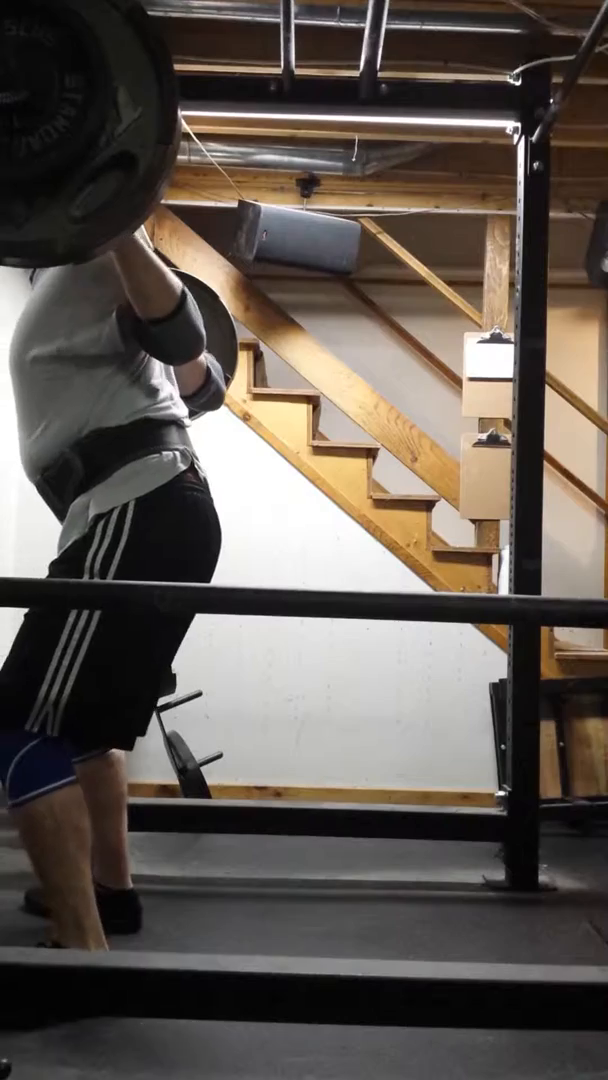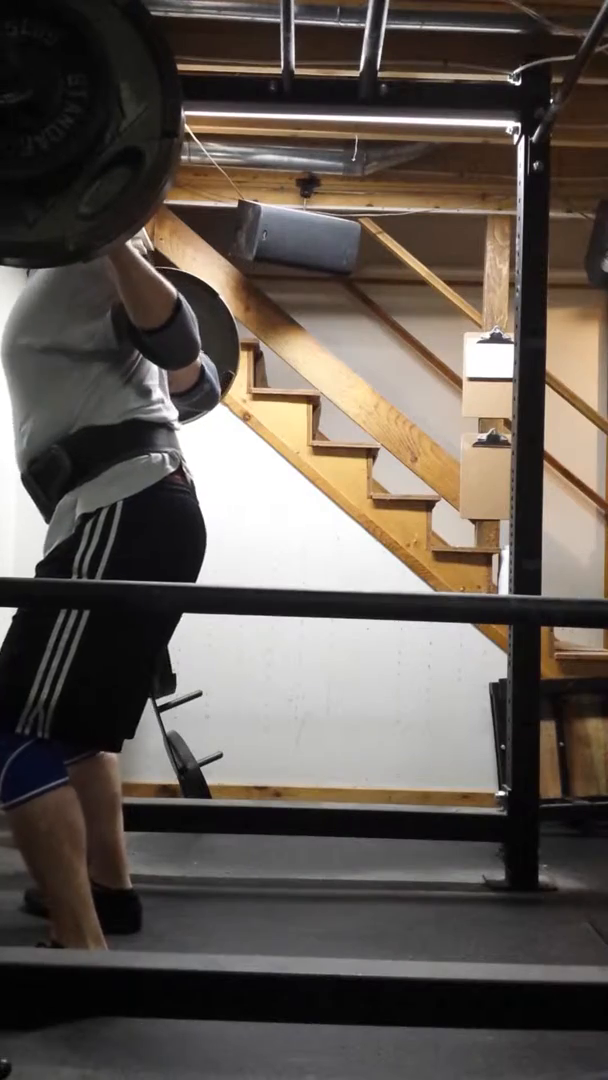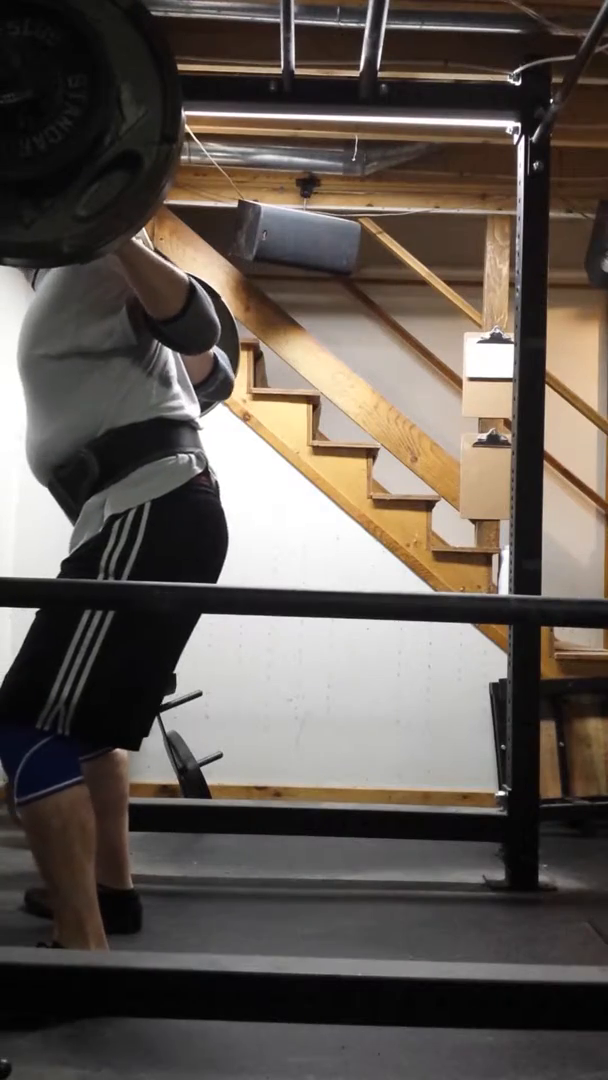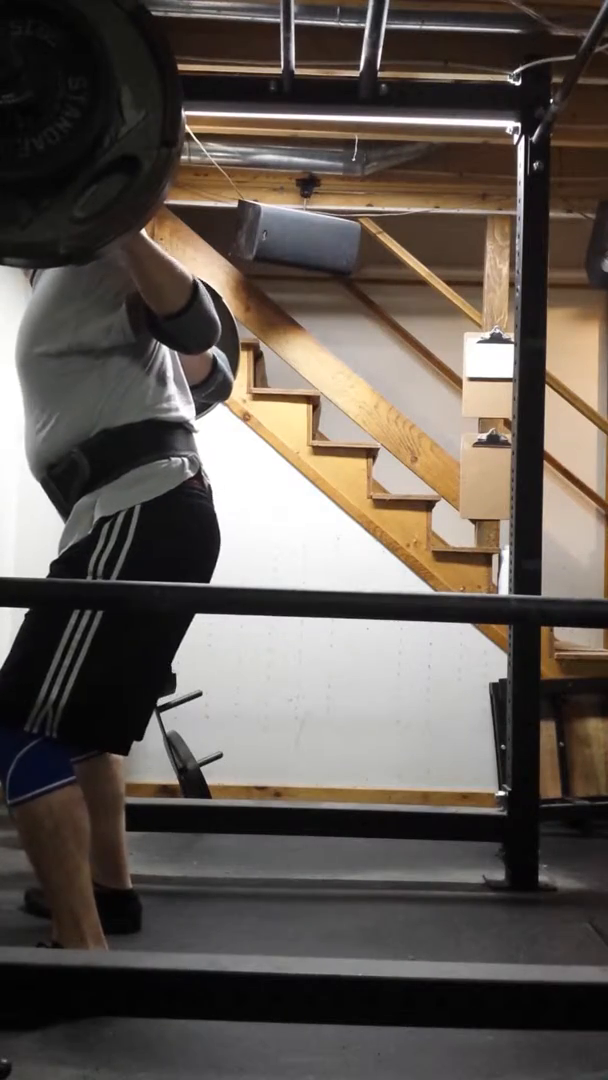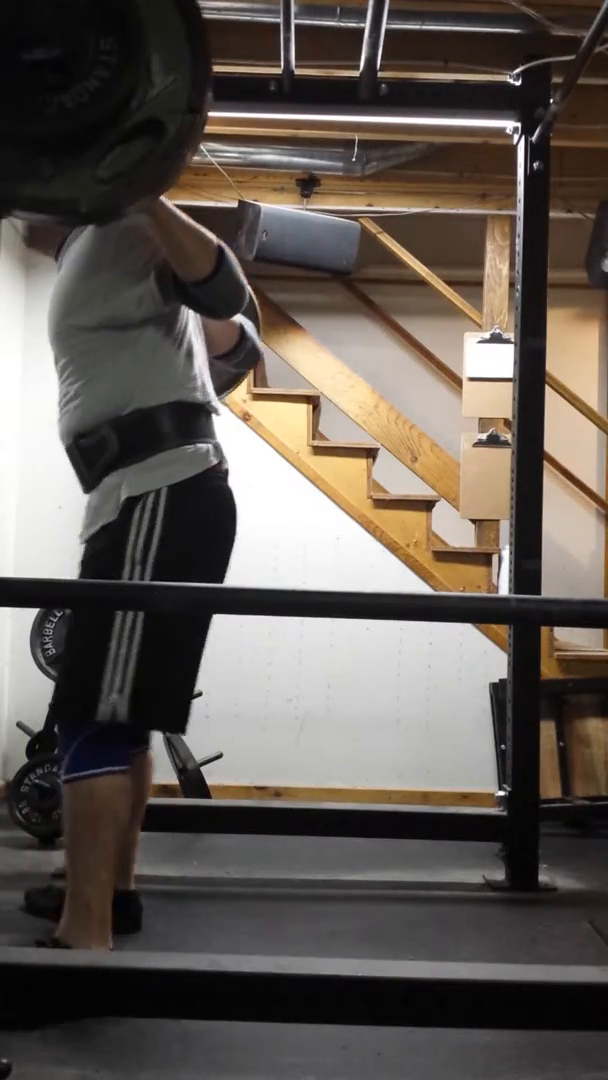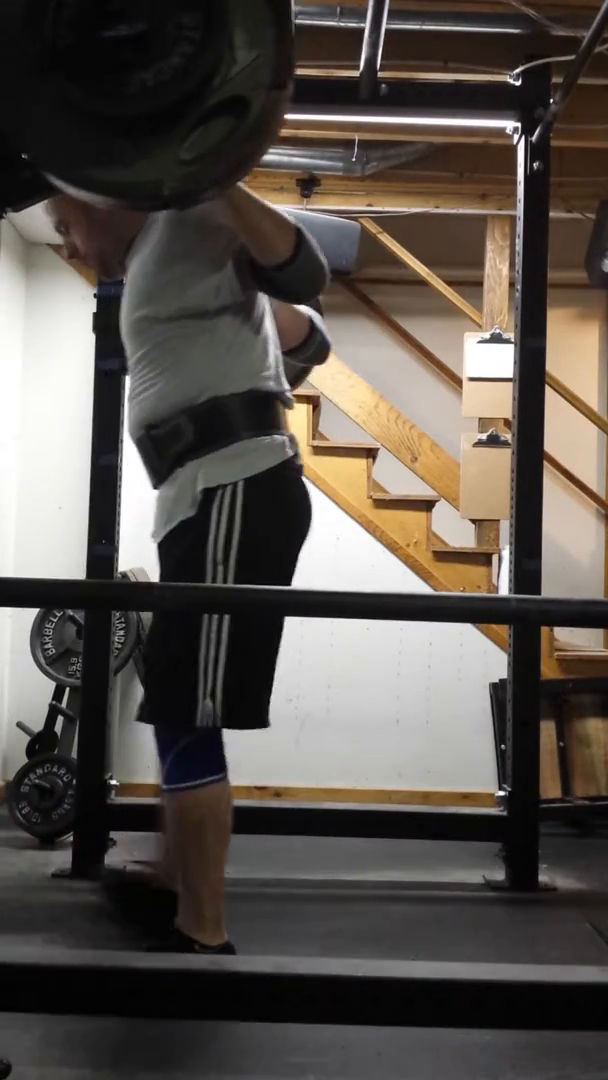
dt=0.5s
person 1, frame 1
left shoulder: (81, 266)
right shoulder: (83, 278)
left elbow: (176, 331)
right elbow: (201, 380)
left hip: (138, 518)
right hip: (153, 517)
right knee: (79, 716)
left ankle: (82, 948)
right ankle: (109, 888)
person 1, frame 2
left shoulder: (77, 265)
right shoulder: (80, 277)
left elbow: (173, 337)
right elbow: (194, 382)
left hip: (125, 519)
right hip: (140, 518)
right knee: (65, 716)
left ankle: (82, 949)
right ankle: (108, 889)
person 1, frame 3
left shoulder: (83, 264)
right shoulder: (80, 278)
left elbow: (195, 324)
right elbow: (208, 369)
left hip: (149, 516)
right hip: (153, 517)
right knee: (80, 716)
left ankle: (82, 947)
right ankle: (108, 888)
person 1, frame 4
left shoulder: (87, 261)
right shoulder: (75, 278)
left elbow: (196, 326)
right elbow: (208, 374)
left hip: (140, 520)
right hip: (147, 519)
right knee: (72, 717)
left ankle: (81, 950)
right ankle: (108, 888)
person 1, frame 5
left shoulder: (112, 232)
right shoulder: (104, 253)
left elbow: (221, 290)
right elbow: (235, 342)
left hip: (161, 500)
right hip: (155, 501)
left knee: (95, 718)
right knee: (110, 712)
left ankle: (84, 943)
right ankle: (108, 888)
person 1, frame 6
left shoulder: (182, 227)
right shoulder: (168, 259)
left elbow: (301, 272)
right elbow: (304, 336)
left hip: (234, 495)
right hip: (212, 499)
left knee: (188, 717)
right knee: (184, 707)
left ankle: (200, 939)
right ankle: (178, 875)
